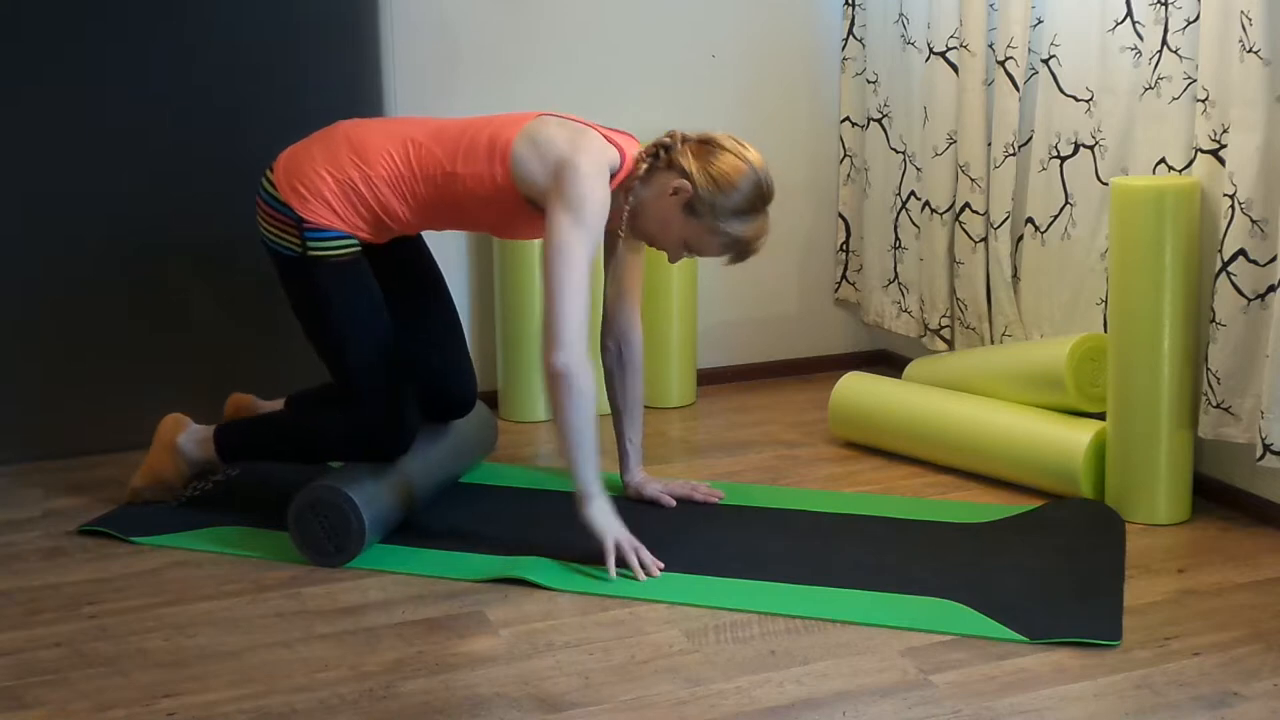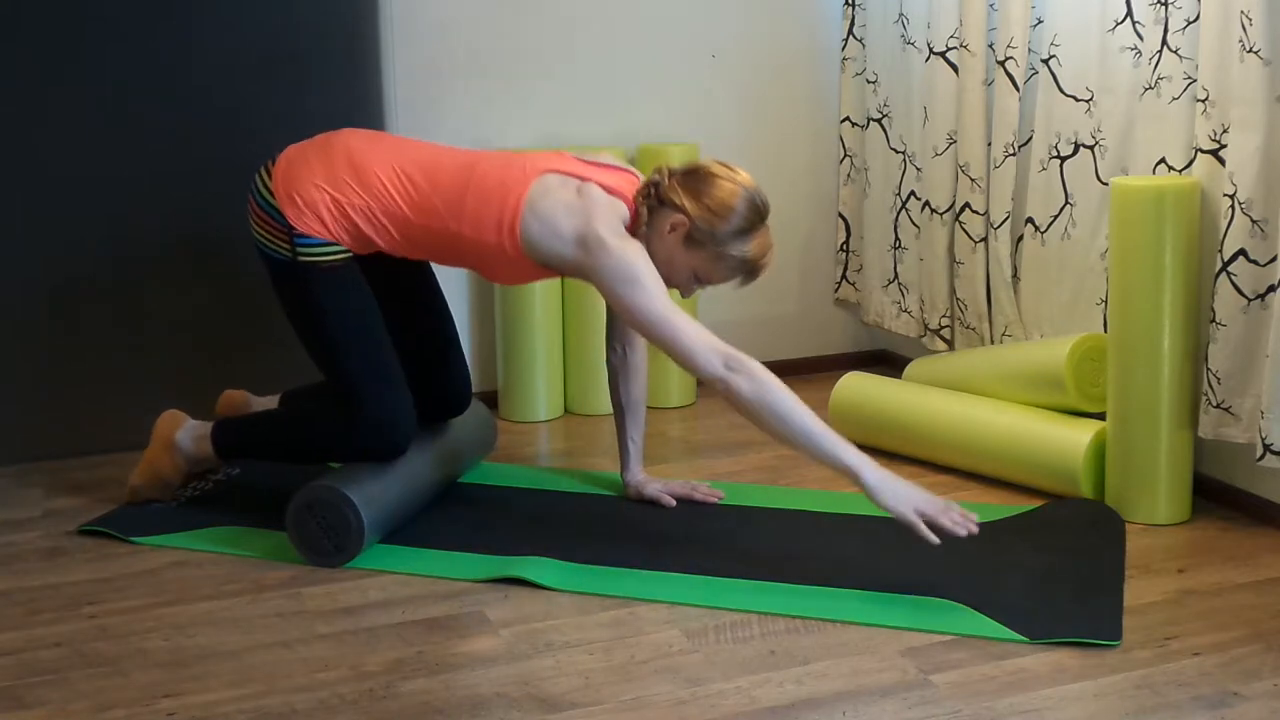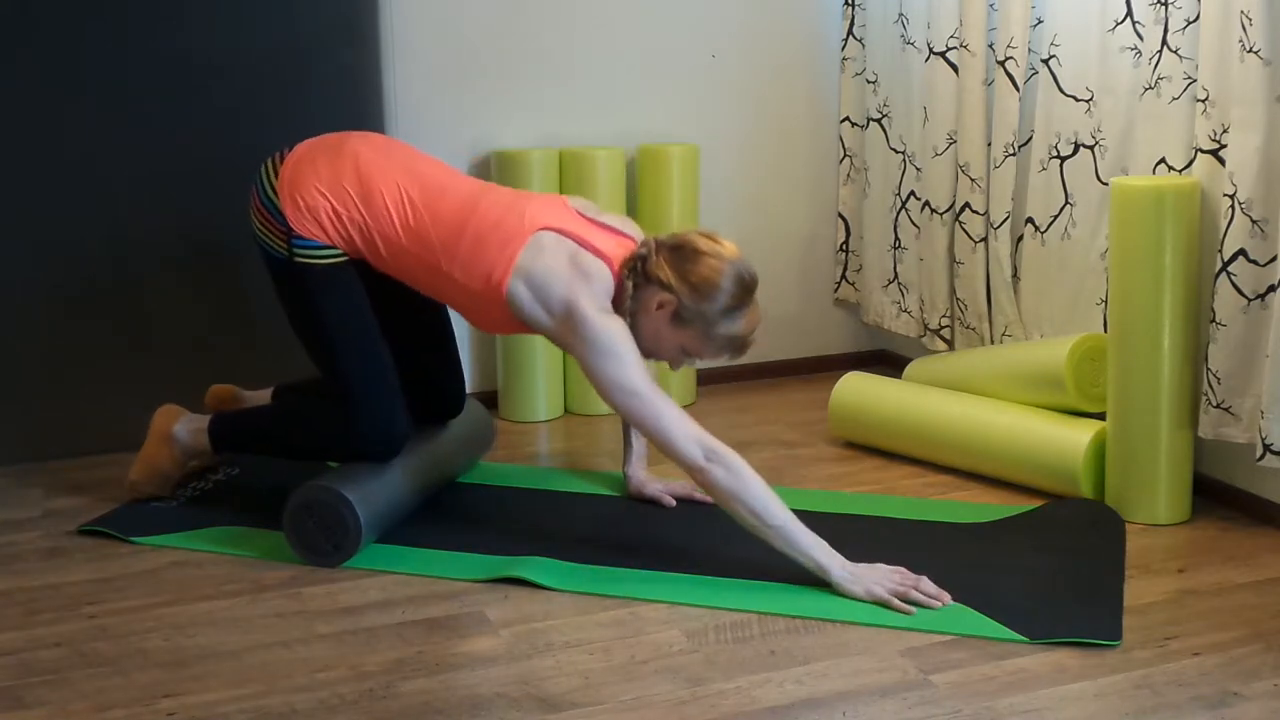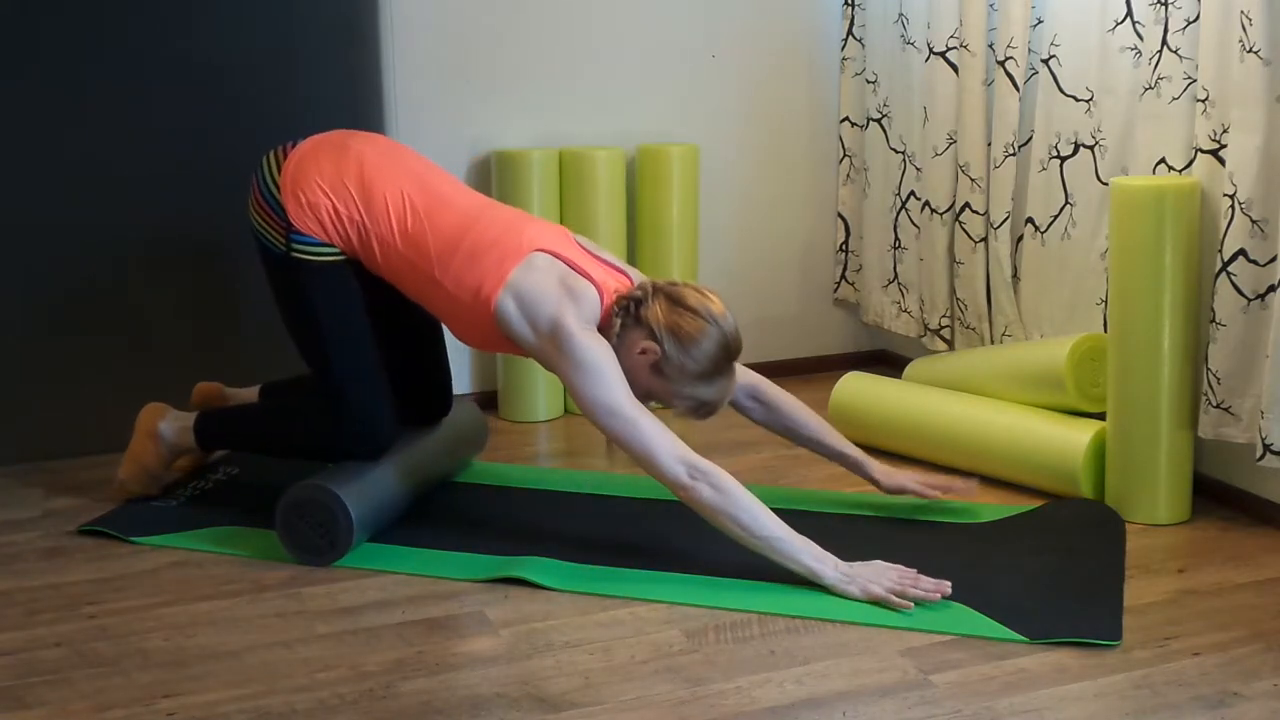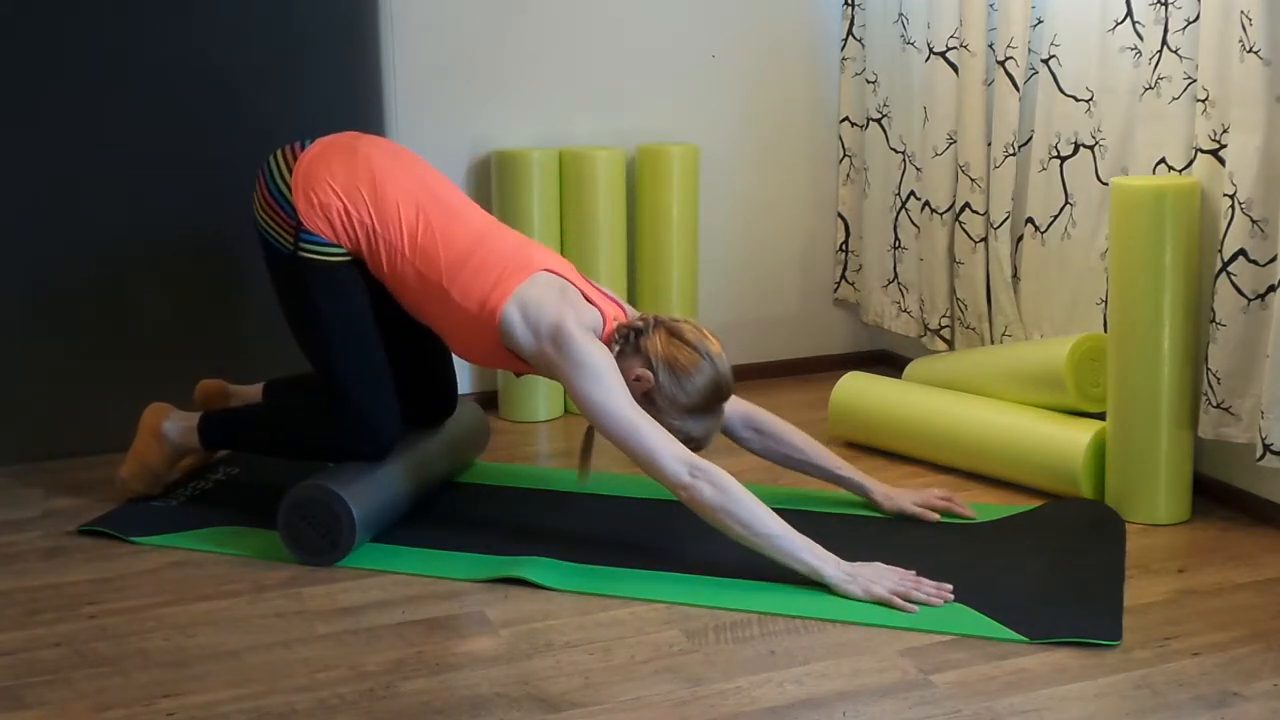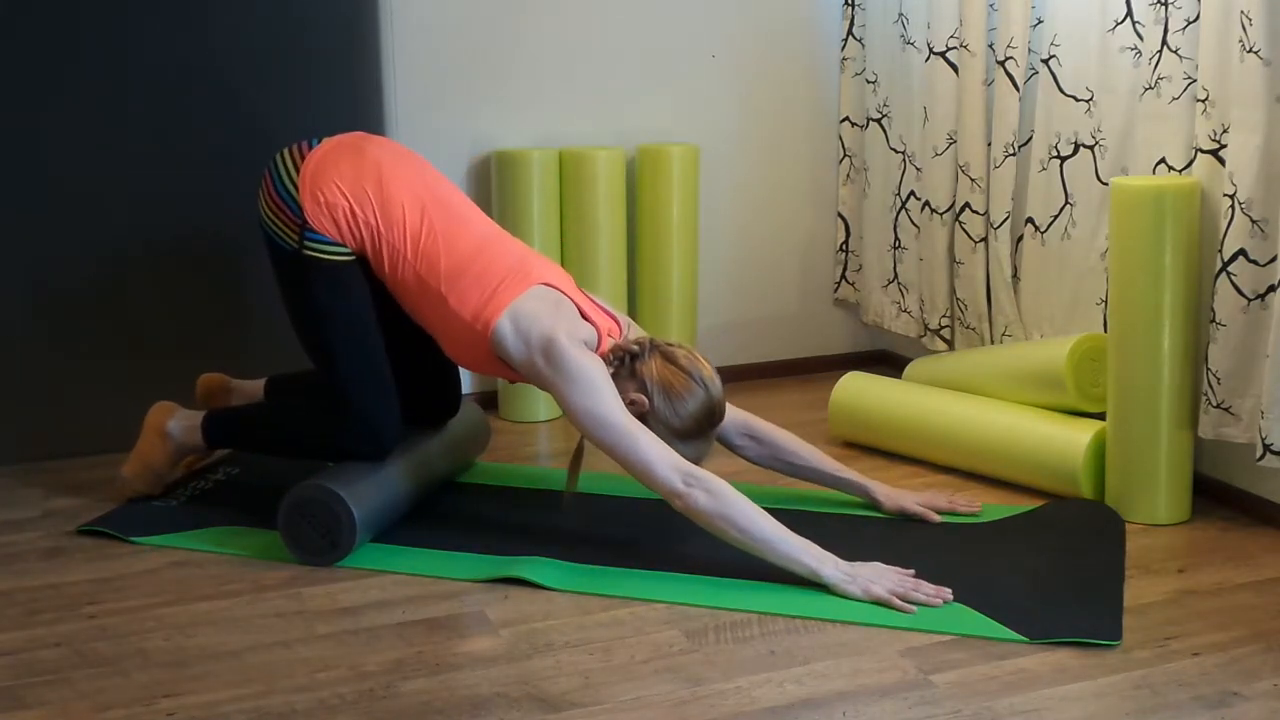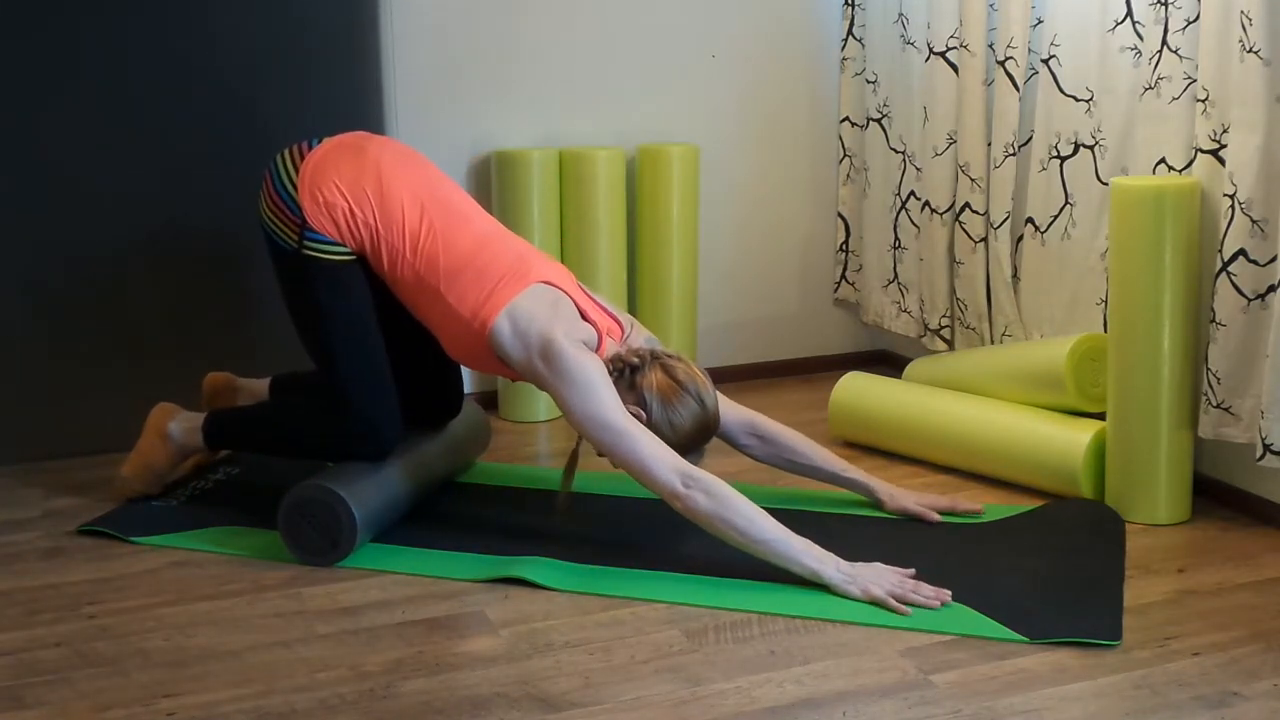
dt=0.5s
person 1, frame 1
left shoulder: (633, 182)
right shoulder: (588, 178)
left elbow: (620, 332)
right elbow: (566, 359)
left wrist: (633, 471)
right wrist: (594, 505)
left hip: (371, 204)
right hip: (315, 196)
left knee: (451, 399)
right knee: (387, 429)
left ankle: (264, 412)
right ankle: (195, 443)
person 1, frame 2
left shoulder: (633, 198)
right shoulder: (603, 237)
left elbow: (625, 338)
right elbow: (724, 369)
left wrist: (634, 470)
right wrist: (869, 473)
left hip: (357, 182)
right hip: (306, 205)
left knee: (444, 400)
right knee: (383, 430)
left ankle: (256, 410)
right ankle: (196, 441)
person 1, frame 3
left shoulder: (632, 250)
right shoulder: (586, 308)
left elbow: (636, 354)
right elbow: (704, 458)
left wrist: (636, 465)
right wrist: (841, 570)
left hip: (363, 175)
right hip: (307, 202)
left knee: (436, 406)
right knee: (376, 430)
left ankle: (250, 402)
right ankle: (193, 431)
person 1, frame 4
left shoulder: (630, 295)
right shoulder: (571, 329)
left elbow: (745, 384)
right elbow: (690, 477)
left wrist: (872, 467)
right wrist: (837, 573)
left hip: (359, 176)
right hip: (306, 199)
left knee: (420, 405)
right knee: (361, 430)
left ankle: (234, 401)
right ankle: (182, 430)
person 1, frame 5
left shoulder: (622, 330)
right shoulder: (574, 343)
left elbow: (744, 418)
right elbow: (693, 478)
left wrist: (875, 488)
right wrist: (839, 574)
left hip: (361, 179)
right hip: (310, 196)
left knee: (427, 407)
right knee: (368, 428)
left ankle: (240, 398)
right ankle: (186, 426)
person 1, frame 6
left shoulder: (616, 340)
right shoulder: (567, 356)
left elbow: (741, 428)
right elbow: (688, 487)
left wrist: (877, 490)
right wrist: (842, 575)
left hip: (367, 178)
right hip: (318, 198)
left knee: (428, 406)
right knee: (369, 430)
left ankle: (239, 394)
right ankle: (189, 428)
person 1, frame 7
left shoulder: (622, 340)
right shoulder: (563, 352)
left elbow: (743, 424)
right elbow: (685, 486)
left wrist: (880, 489)
right wrist: (839, 573)
left hip: (369, 178)
right hip: (317, 197)
left knee: (430, 405)
right knee: (369, 430)
left ankle: (249, 392)
right ankle: (189, 430)
